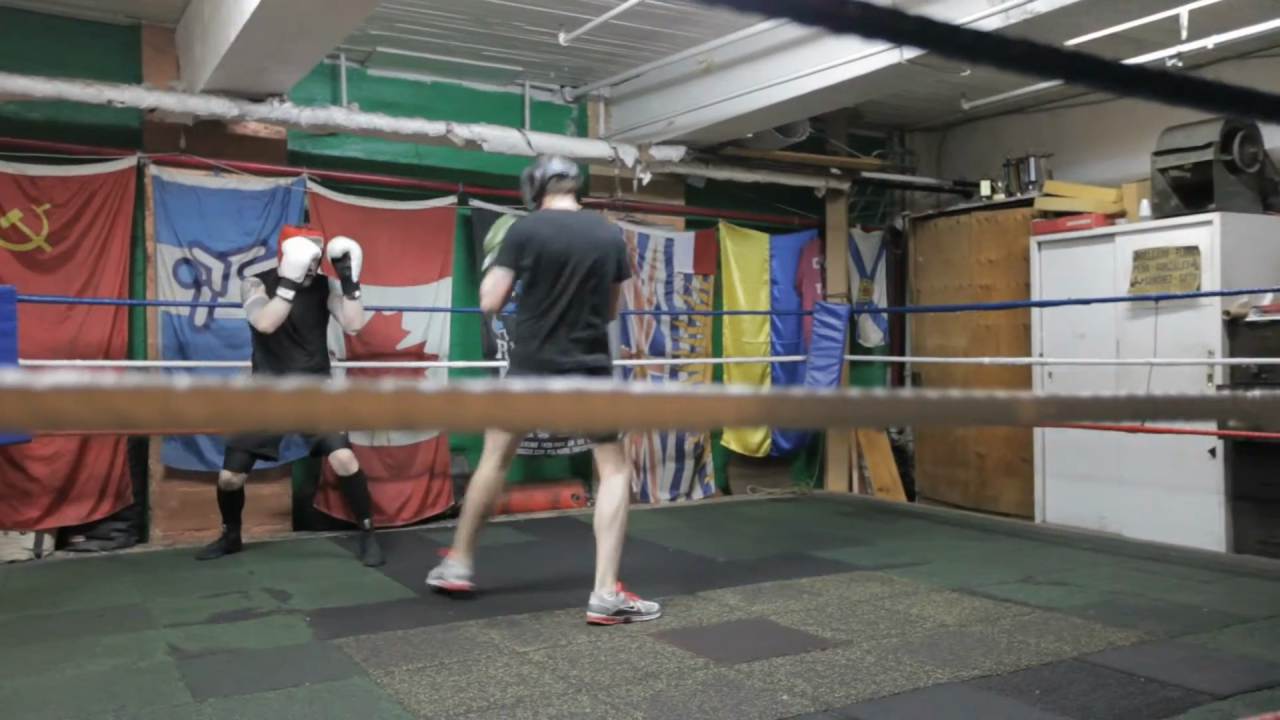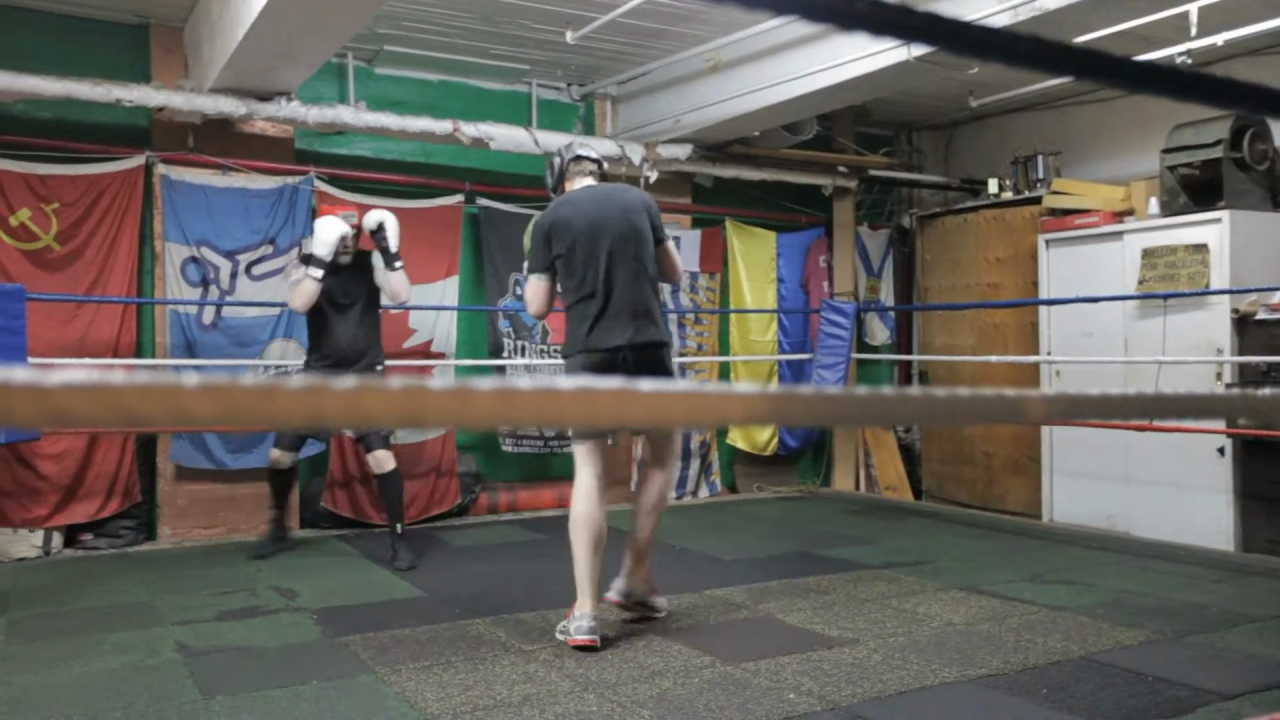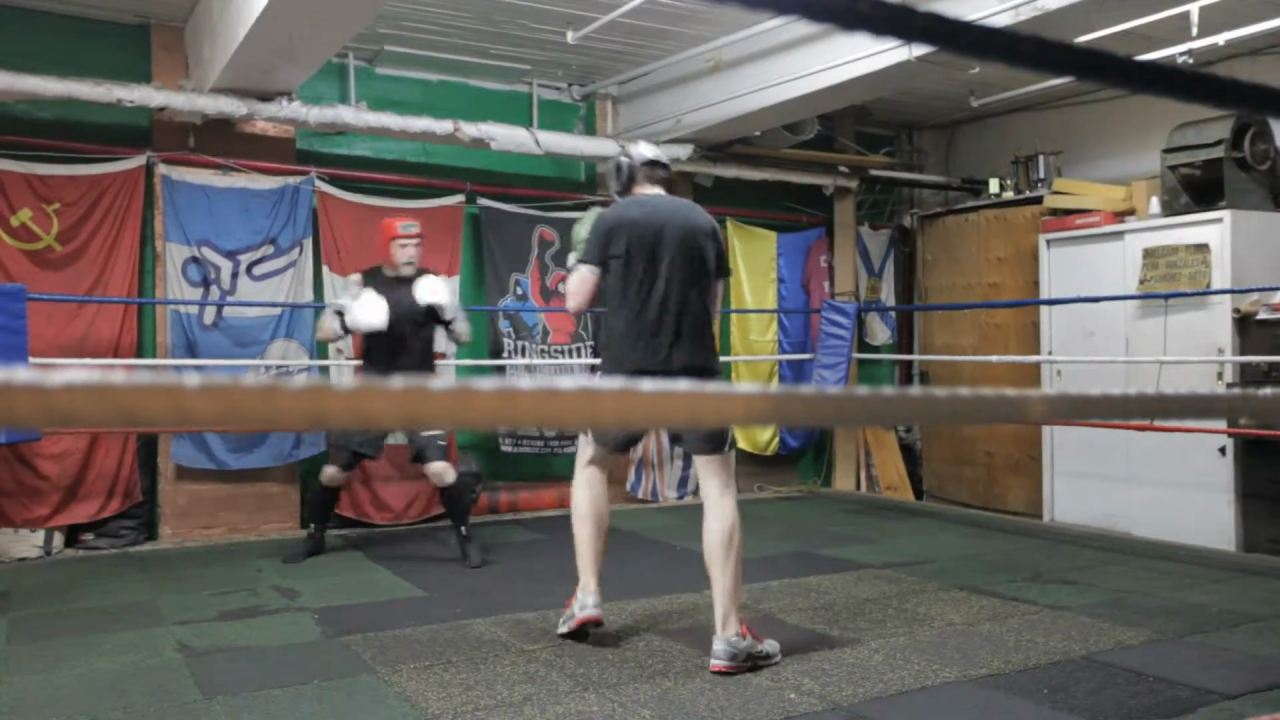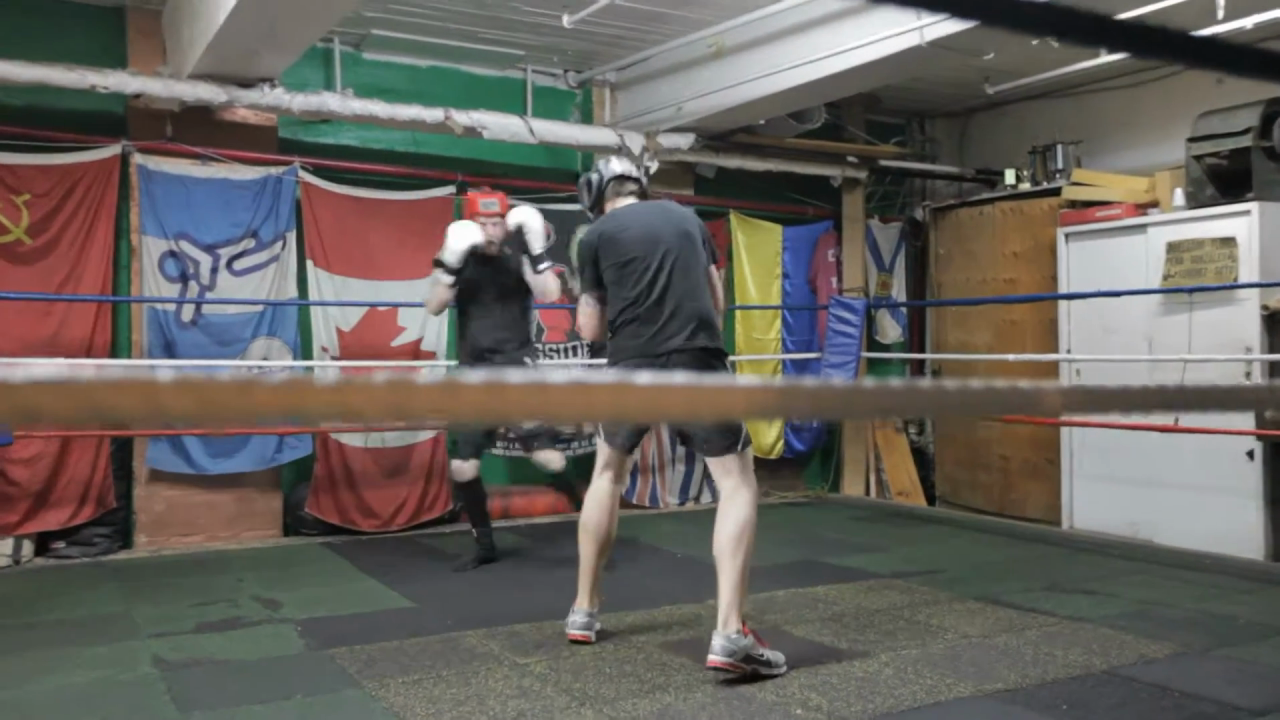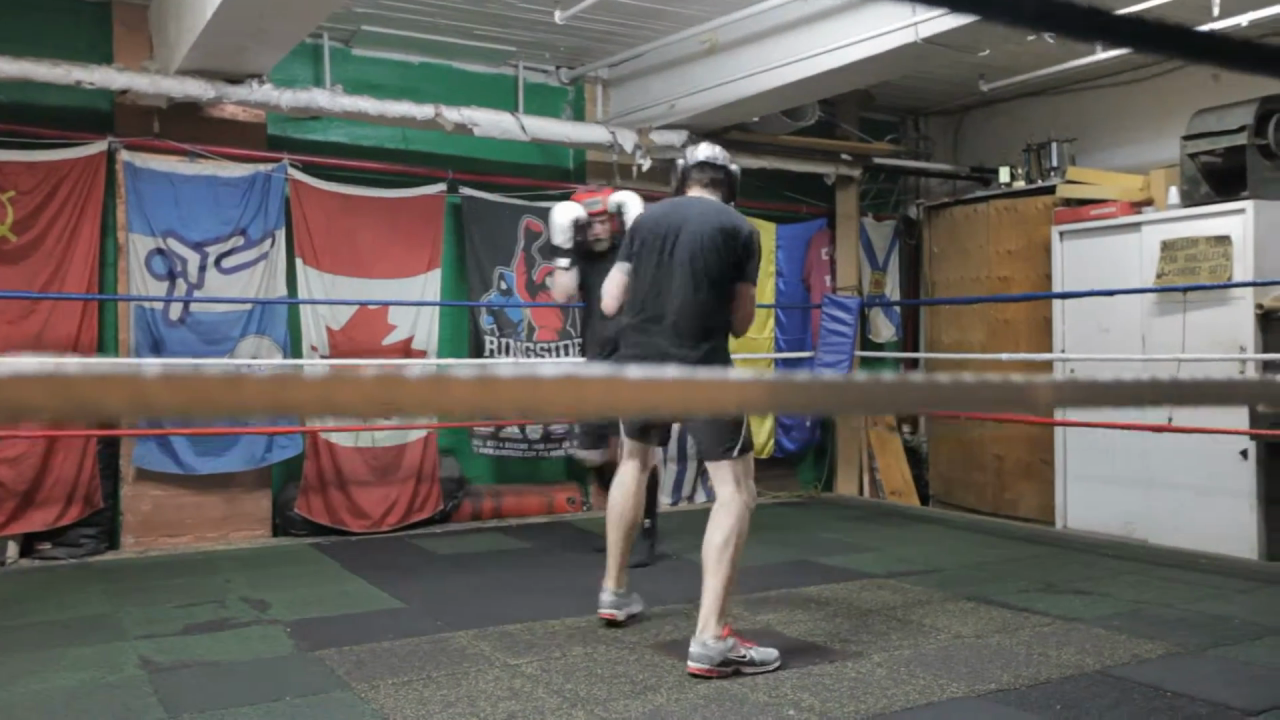
dt=0.4s
person 1, frame 1
left shoulder: (525, 229)
right shoulder: (610, 234)
left elbow: (490, 301)
left wrist: (497, 262)
left hip: (532, 366)
right hip: (590, 367)
left knee: (495, 460)
right knee: (615, 470)
left ankle: (458, 563)
right ankle: (606, 594)
person 1, frame 2
left shoulder: (550, 219)
right shoulder: (639, 200)
left elbow: (537, 307)
right elbow: (672, 273)
left hip: (590, 350)
right hip: (648, 343)
left knee: (589, 474)
right knee: (660, 460)
left ankle: (584, 614)
right ankle: (633, 582)
person 1, frame 3
left shoulder: (612, 218)
right shoulder: (705, 223)
left elbow: (577, 301)
left wrist: (596, 270)
left hip: (627, 366)
right hip: (695, 368)
left knee: (590, 466)
right knee: (719, 489)
left ankle: (587, 596)
right ankle: (730, 636)
person 1, frame 4
left shoulder: (595, 236)
right shoulder: (688, 218)
left elbow: (591, 329)
right elbow: (717, 302)
left hip: (633, 365)
right hip: (699, 358)
left knee: (607, 473)
right knee: (738, 487)
left ankle: (583, 611)
right ankle: (730, 633)
person 1, frame 5
left shoulder: (646, 219)
right shoulder: (739, 229)
left elbow: (610, 304)
right elbow: (740, 324)
left hip: (637, 364)
right hip: (700, 368)
left knee: (634, 461)
right knee: (736, 493)
left ankle: (614, 591)
right ankle: (711, 639)
person 2, frame 1
left shoulder: (326, 286)
right shoulder: (257, 284)
left elbow: (354, 324)
right elbow: (266, 323)
left wrist: (350, 281)
right wrist: (290, 281)
left knee: (344, 458)
right knee: (230, 475)
left ankle: (367, 536)
right ankle: (231, 536)
person 2, frame 2
left shoulder: (371, 262)
right shoulder: (306, 264)
left elbow: (401, 296)
right elbow: (299, 303)
left wrist: (389, 252)
right wrist: (320, 259)
left hip: (365, 373)
right hip: (319, 373)
left knee: (380, 455)
right knee: (281, 454)
left ankle: (398, 540)
right ankle: (279, 529)
person 2, frame 3
left shoulder: (432, 285)
right shoulder: (360, 284)
left elbow: (464, 336)
right elbow: (322, 332)
left wrist: (445, 312)
right wrist: (347, 320)
left knee: (439, 468)
right knee: (334, 471)
left ankle: (465, 540)
right ankle: (315, 537)
person 2, frame 4
left shoulder: (521, 254)
right shoulder: (458, 255)
left elbow: (551, 296)
right elbow: (434, 306)
left wrist: (536, 250)
right wrist: (450, 263)
left hip: (516, 368)
right hip: (472, 373)
left knee: (545, 454)
right knee: (461, 466)
right ankle: (484, 544)
person 2, frame 5
right shoulder: (578, 253)
right elbow: (561, 295)
right wrist: (563, 246)
right hip: (597, 361)
right knee: (591, 451)
left ankle: (647, 536)
